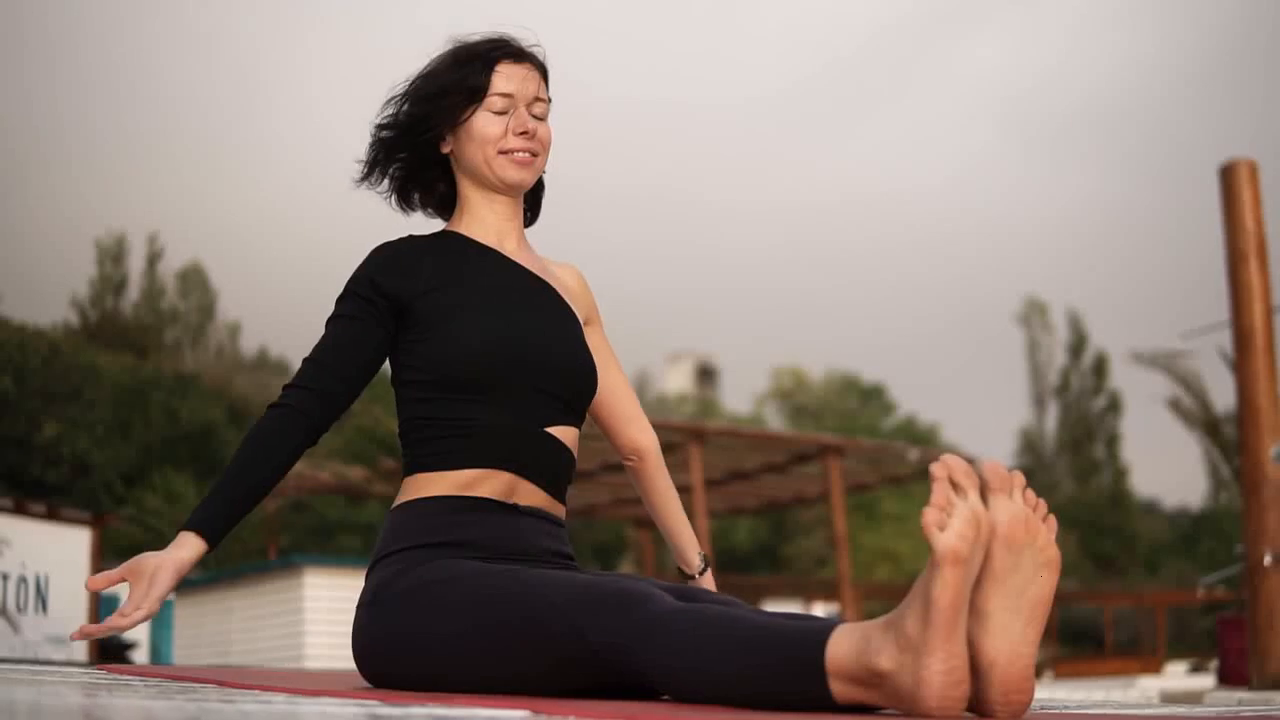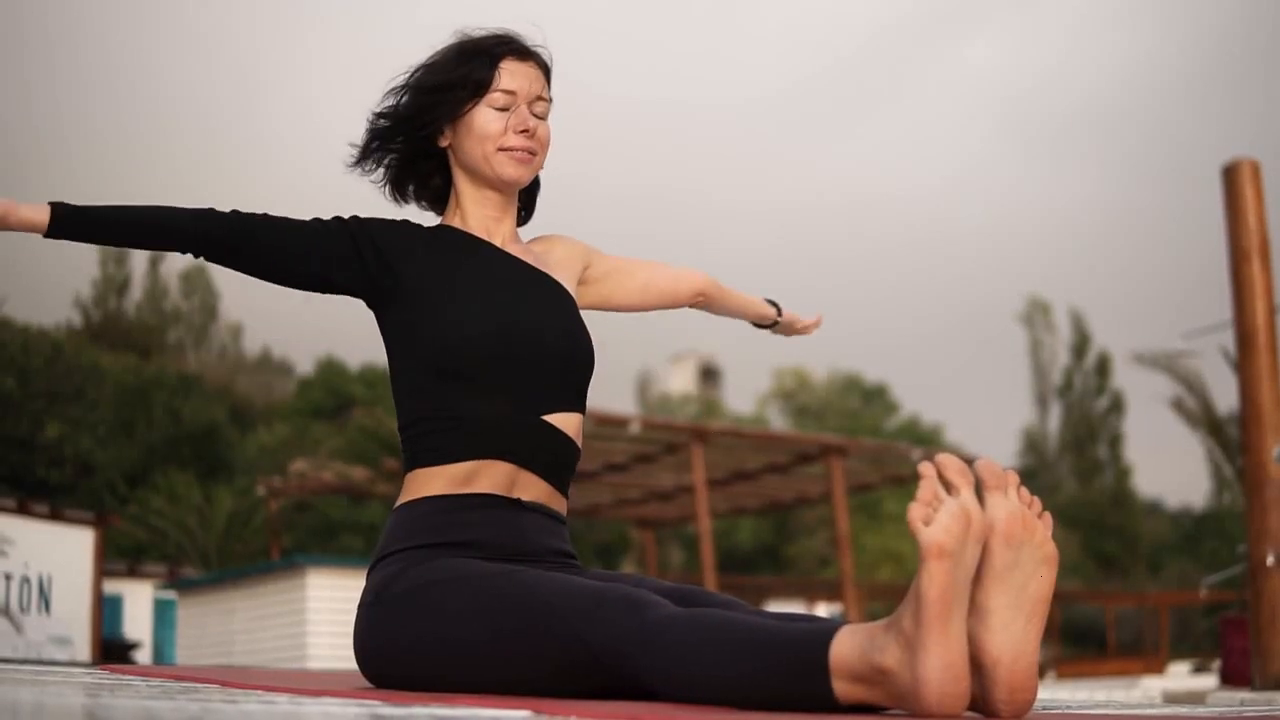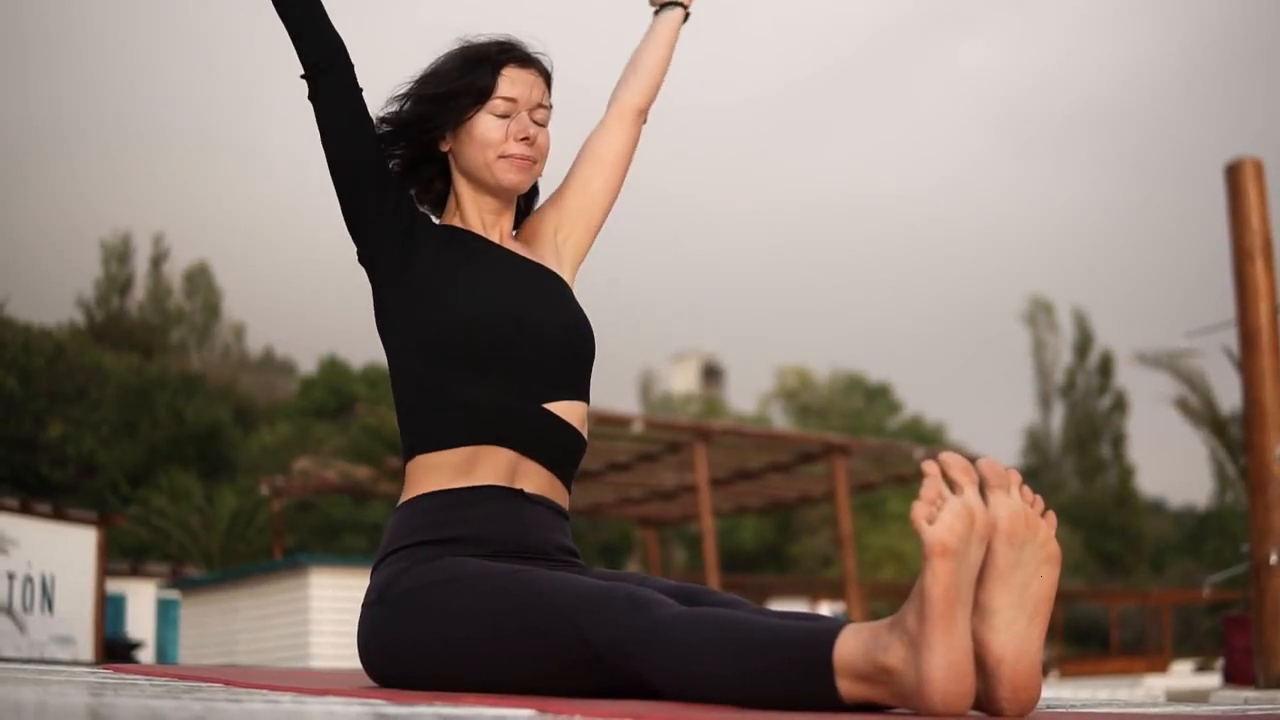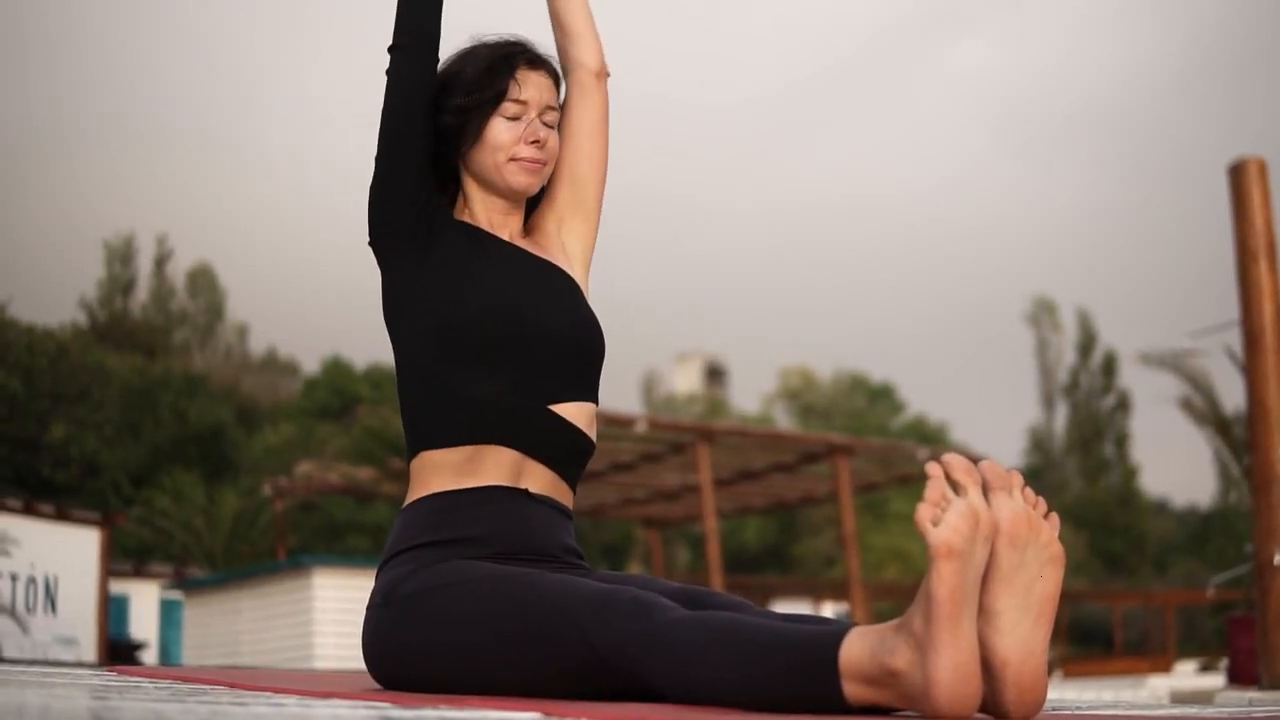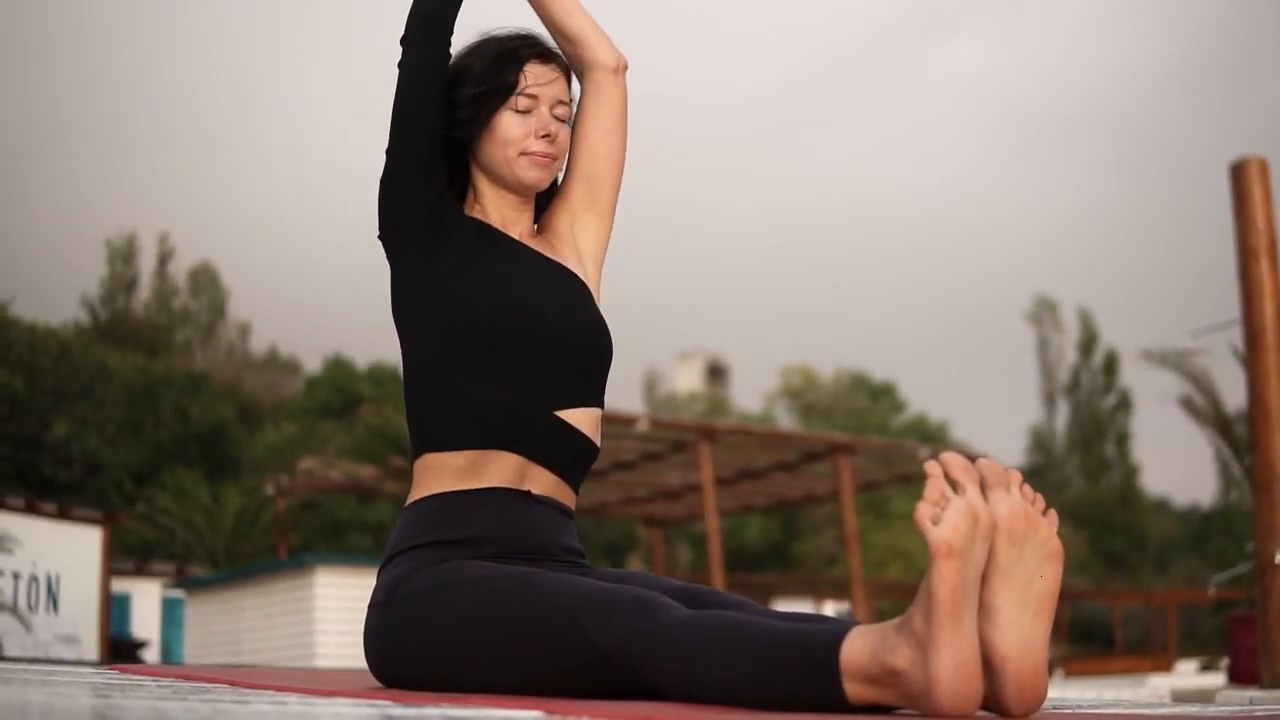
dt=1s
person 1, frame 1
left shoulder: (565, 286)
right shoulder: (405, 268)
left elbow: (633, 438)
right elbow: (302, 411)
left wrist: (697, 571)
right wrist: (187, 547)
left hip: (545, 567)
right hip: (431, 578)
left knee: (709, 619)
right knee: (634, 621)
person 1, frame 2
left shoulder: (560, 264)
right shoulder: (394, 254)
left elbow: (692, 284)
right elbow: (223, 234)
left wrist: (771, 313)
left hip: (545, 565)
right hip: (434, 576)
left knee: (707, 614)
right knee: (641, 625)
person 1, frame 3
left shoulder: (546, 253)
right shoulder: (403, 249)
left elbow: (630, 109)
right elbow: (332, 83)
left hip: (544, 563)
right hip: (436, 578)
left knee: (717, 617)
right knee: (637, 628)
person 1, frame 4
left shoulder: (558, 246)
right shoulder: (416, 240)
left elbow: (588, 68)
left hip: (549, 565)
right hip: (439, 581)
left knee: (719, 617)
right knee: (641, 628)
left ankle: (981, 653)
right ankle: (897, 661)
person 1, frame 5
left shoulder: (571, 244)
right shoulder: (427, 236)
left elbow: (604, 63)
left hip: (551, 564)
right hip: (440, 581)
left knee: (717, 615)
right knee: (640, 626)
left ankle: (985, 650)
right ankle: (897, 662)
